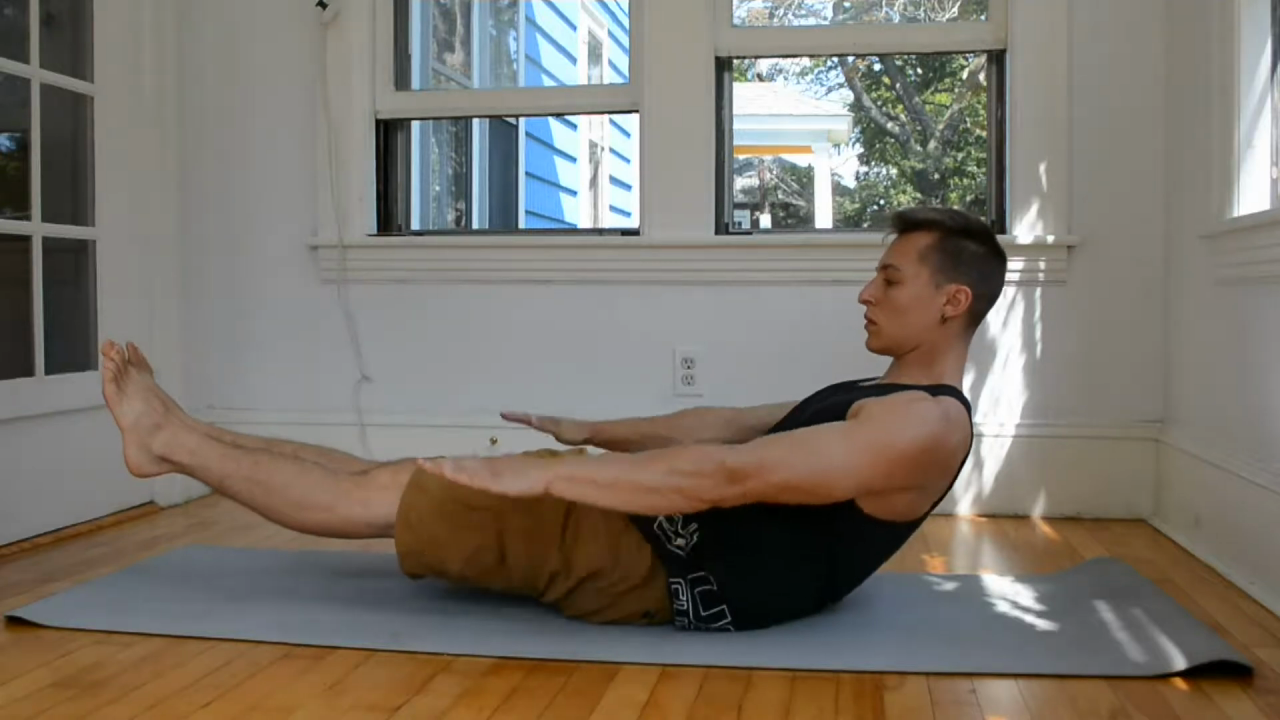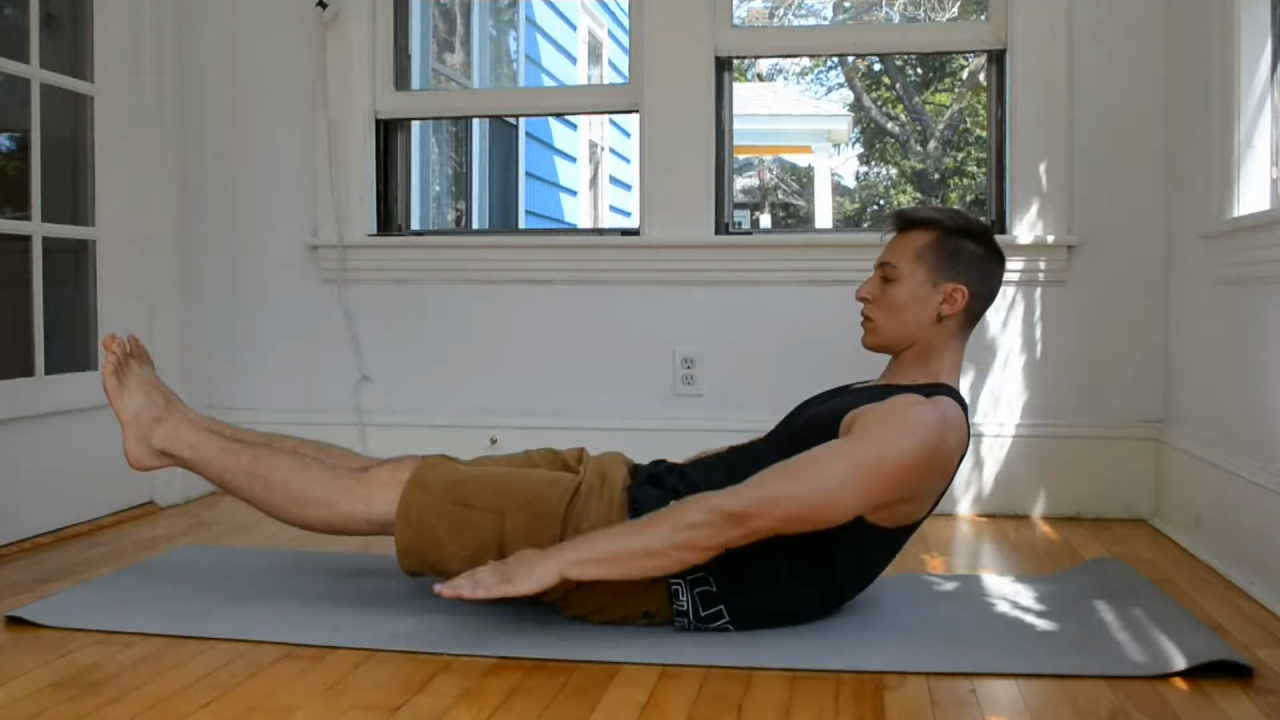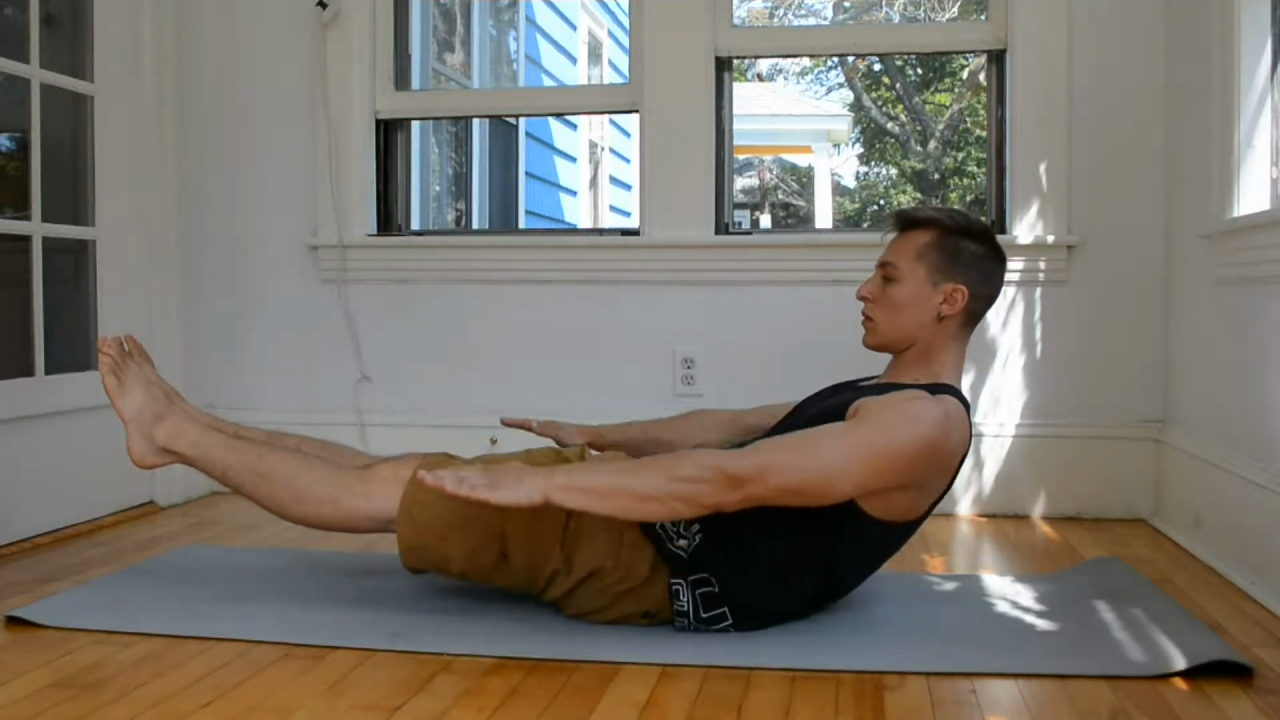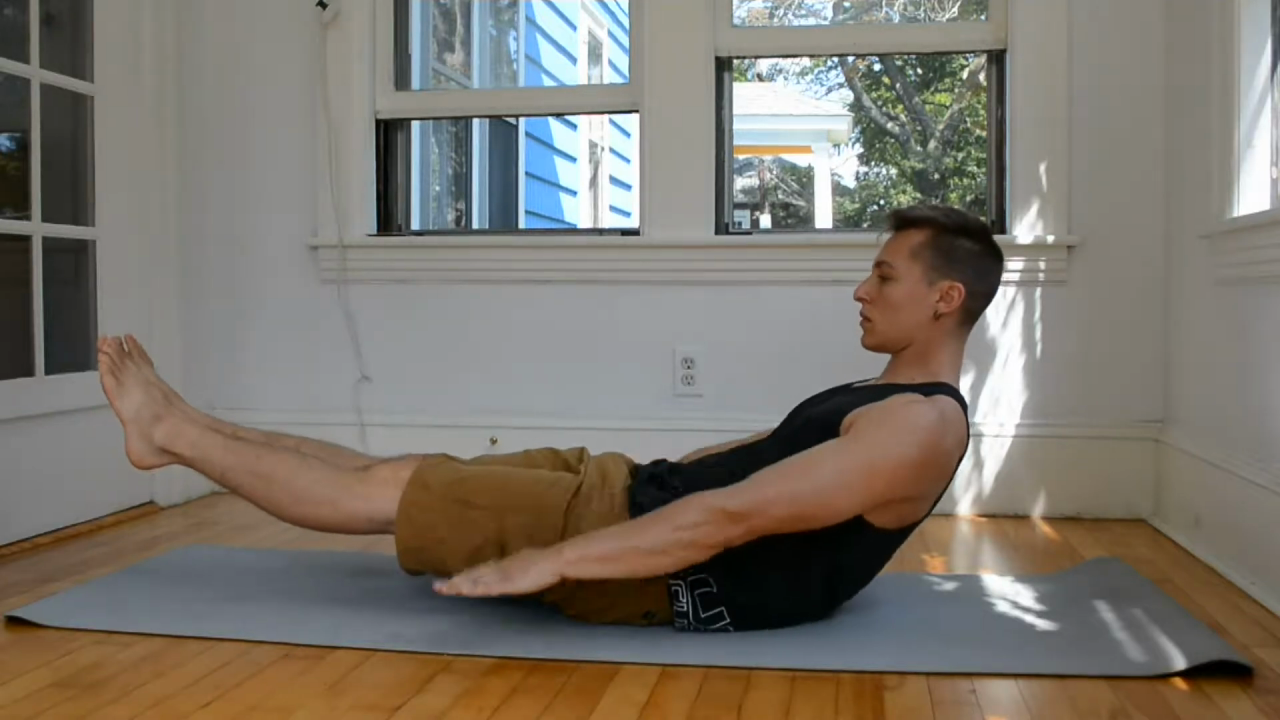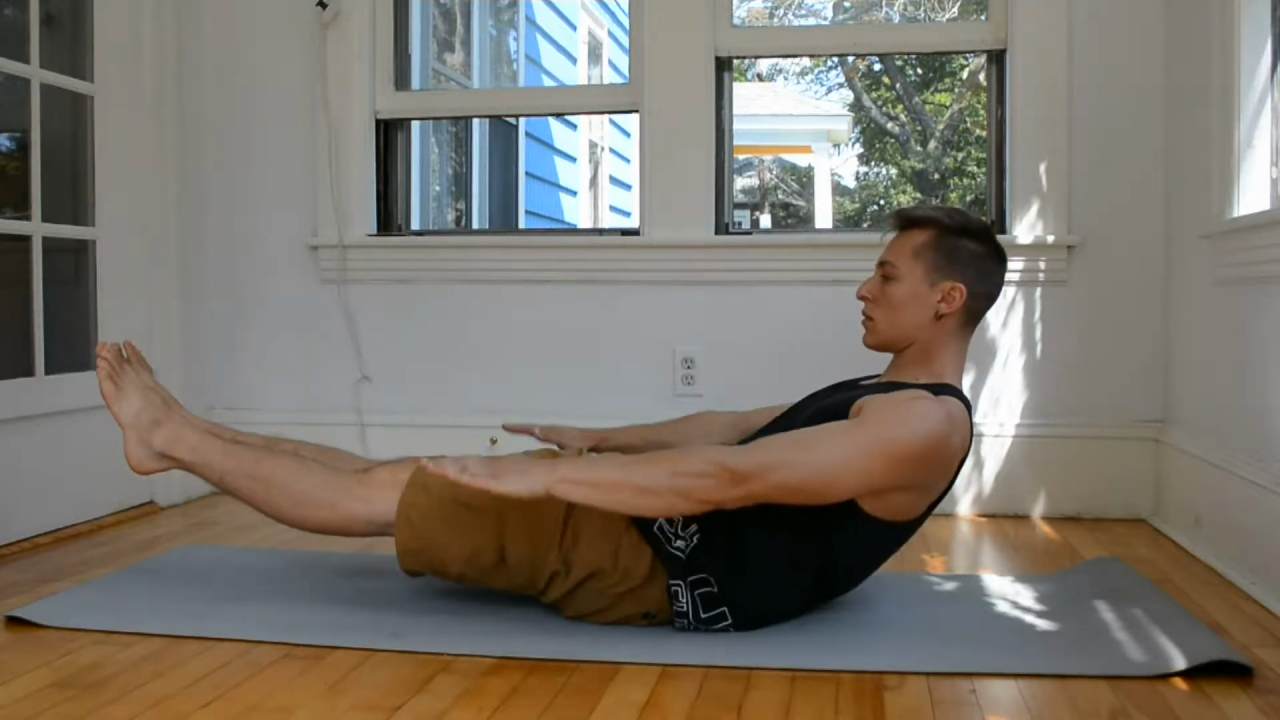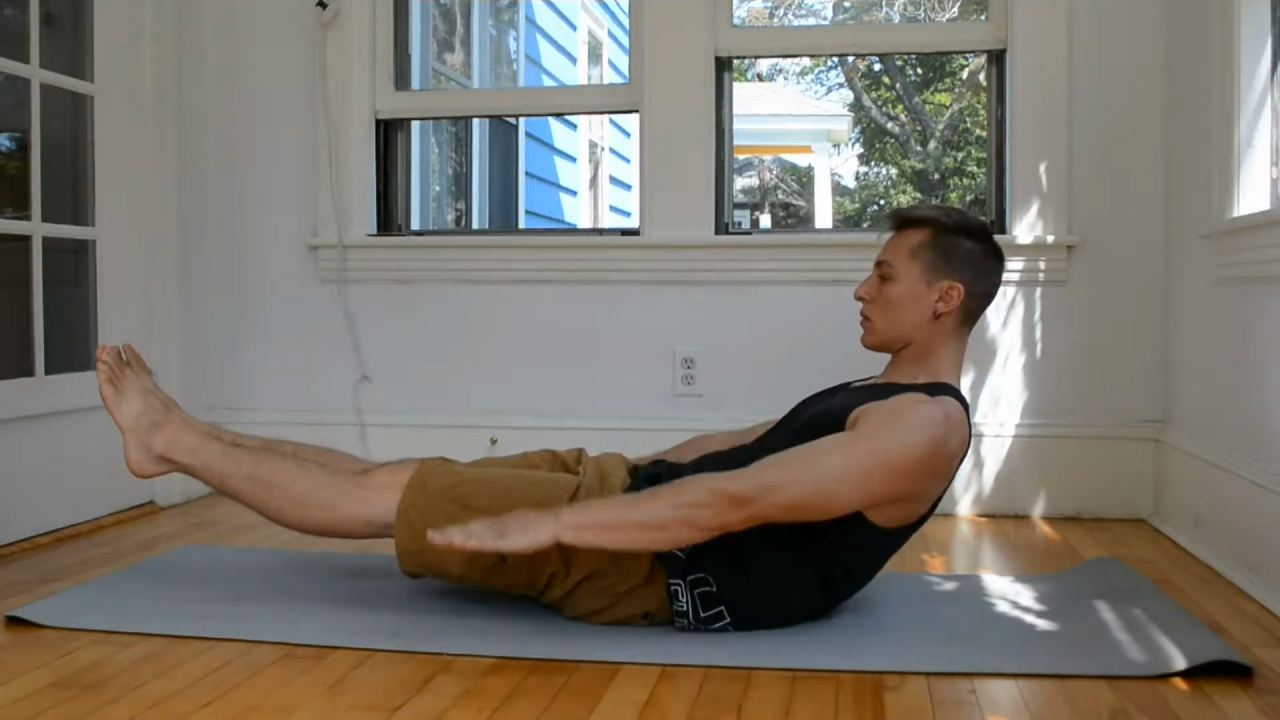
dt=0.2s
person 1, frame 1
left shoulder: (924, 428)
right shoulder: (890, 400)
left elbow: (731, 474)
right elbow: (731, 427)
left wrist: (540, 476)
right wrist: (595, 431)
left hip: (657, 558)
right hip: (645, 508)
left knee: (374, 495)
right knee: (396, 481)
left ankle: (169, 436)
right ankle: (176, 438)
person 1, frame 2
left shoulder: (921, 431)
right shoulder: (889, 402)
left elbow: (737, 517)
left wrist: (555, 559)
right wrist: (572, 515)
left hip: (659, 574)
right hip: (639, 491)
left knee: (379, 493)
right knee: (396, 477)
left ankle: (170, 430)
right ankle: (175, 430)
person 1, frame 3
left shoulder: (922, 426)
right shoulder: (890, 398)
left elbow: (726, 480)
left wrist: (538, 486)
right wrist: (592, 439)
left hip: (661, 555)
right hip: (648, 510)
left knee: (381, 491)
right knee: (394, 474)
left ankle: (173, 428)
right ankle: (179, 427)
person 1, frame 4
left shoulder: (920, 431)
right shoulder: (888, 400)
left elbow: (738, 516)
left wrist: (548, 558)
right wrist: (596, 472)
left hip: (654, 562)
right hip: (643, 506)
left knee: (381, 491)
right knee: (396, 477)
left ankle: (172, 428)
right ankle: (177, 430)
person 1, frame 5
left shoulder: (924, 427)
right shoulder: (892, 396)
left elbow: (728, 472)
left wrist: (544, 481)
right wrist: (596, 441)
left hip: (657, 559)
right hip: (644, 502)
left knee: (379, 494)
right knee: (394, 481)
left ankle: (171, 432)
right ankle: (175, 434)
person 1, frame 6
left shoulder: (921, 432)
right shoulder: (890, 399)
left elbow: (732, 501)
left wrist: (543, 523)
right wrist: (600, 466)
left hip: (653, 561)
right hip: (638, 502)
left knee: (381, 497)
right knee: (397, 481)
left ankle: (172, 437)
right ankle: (178, 439)
